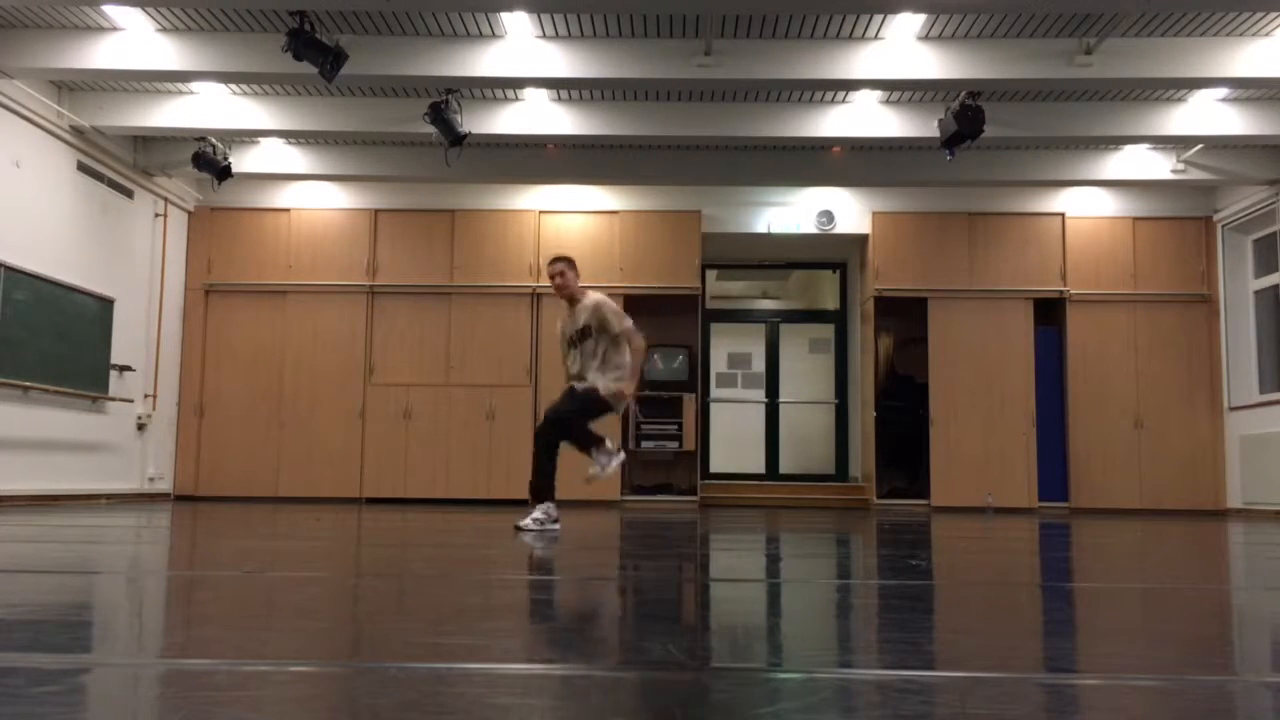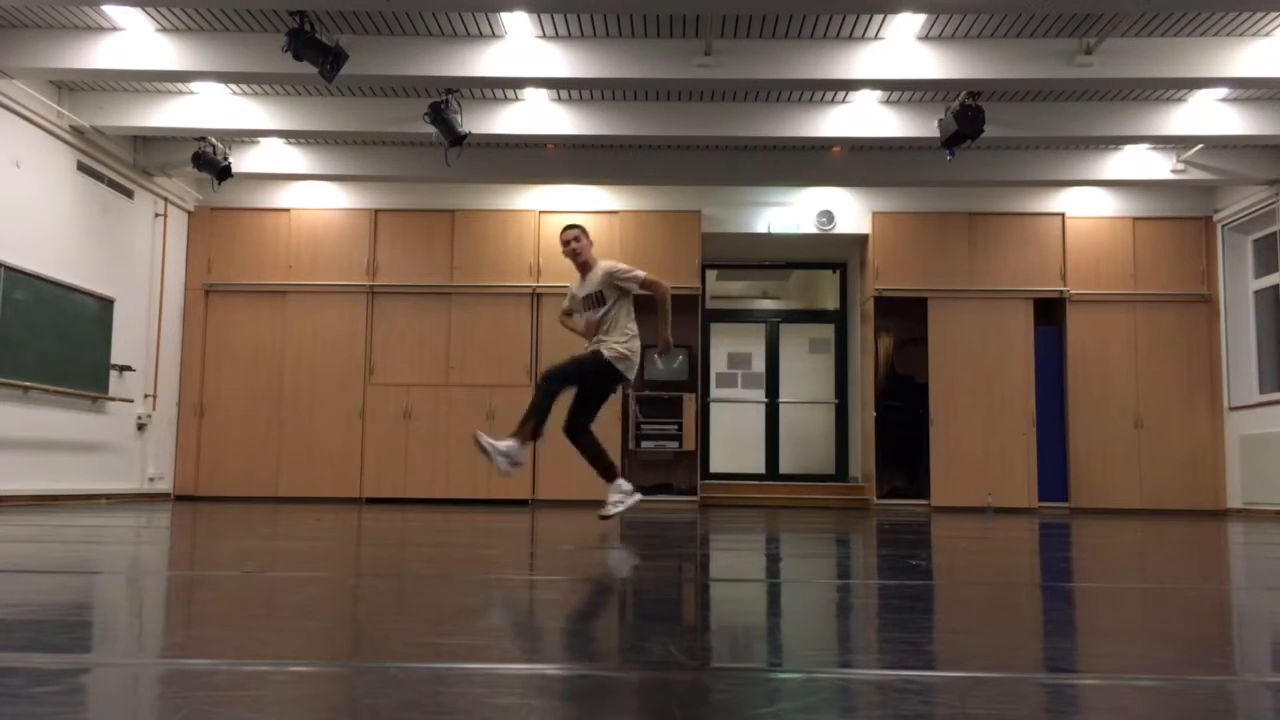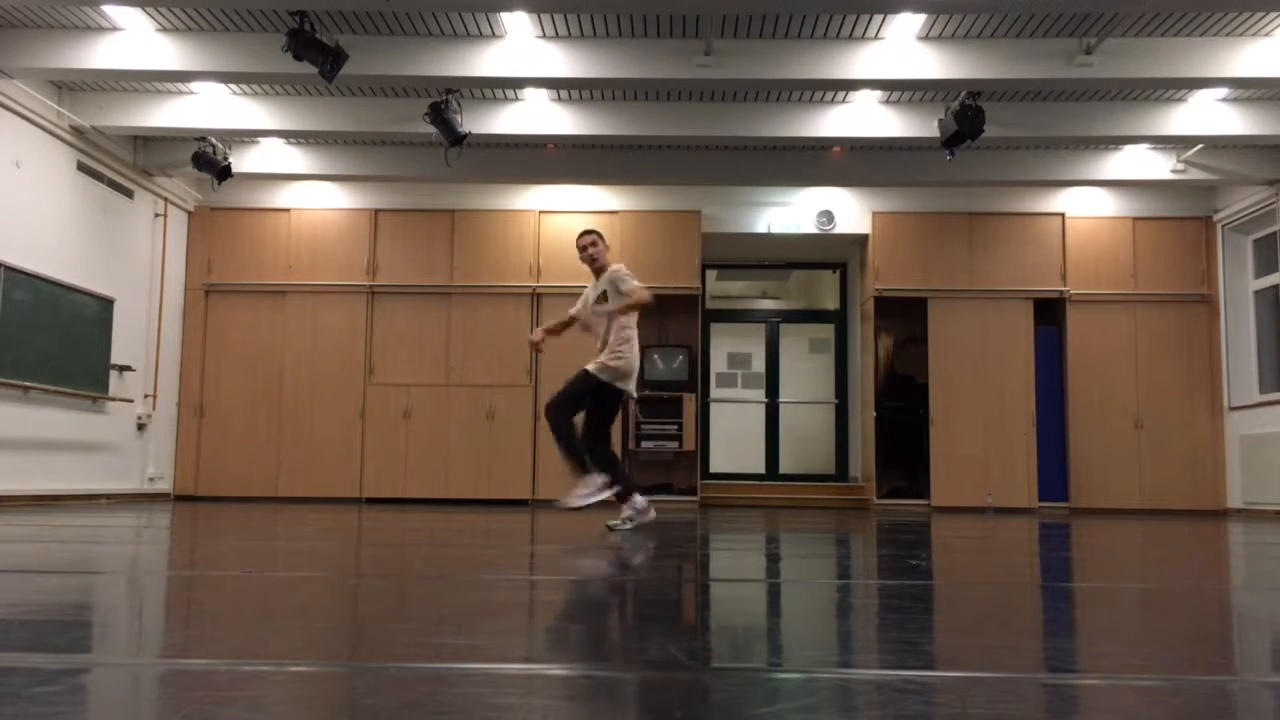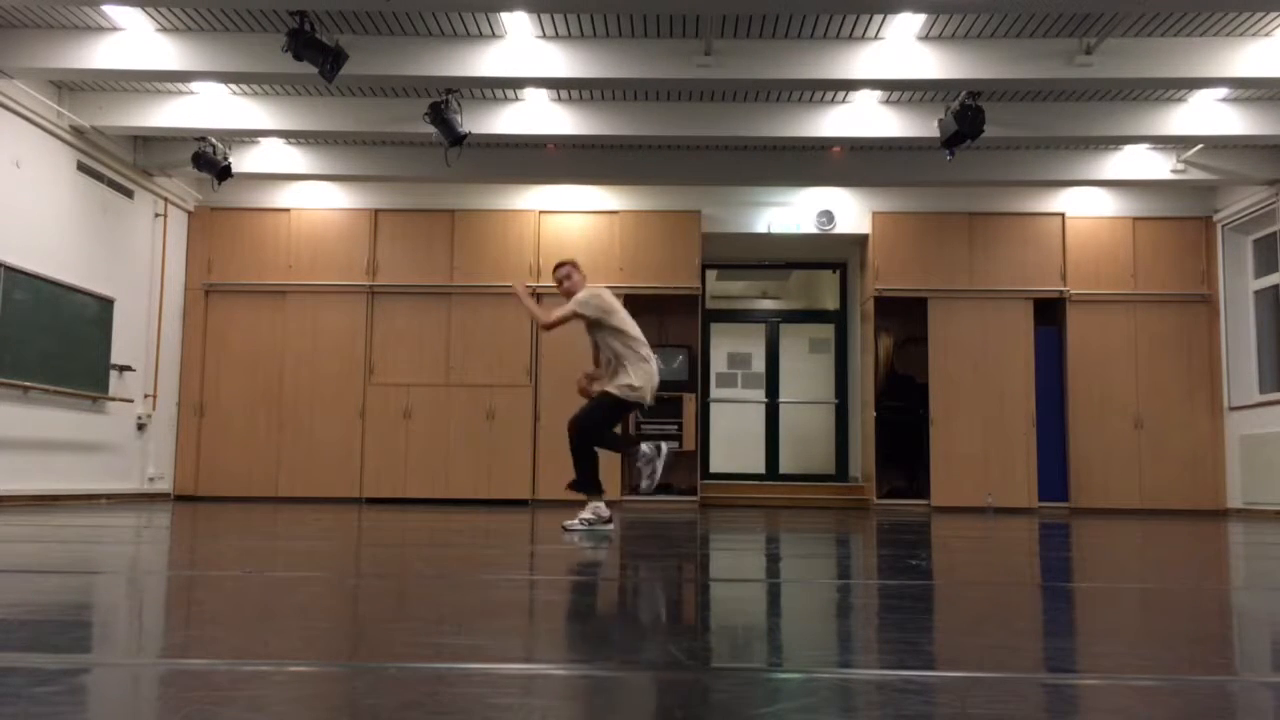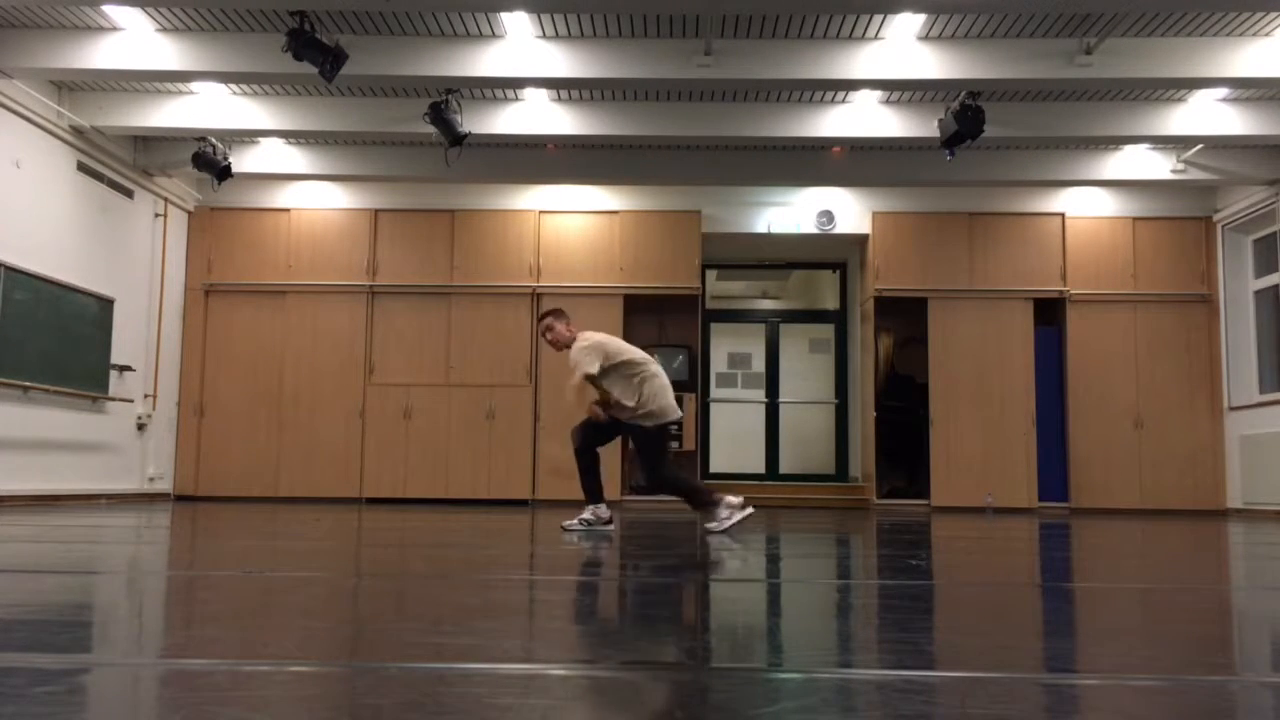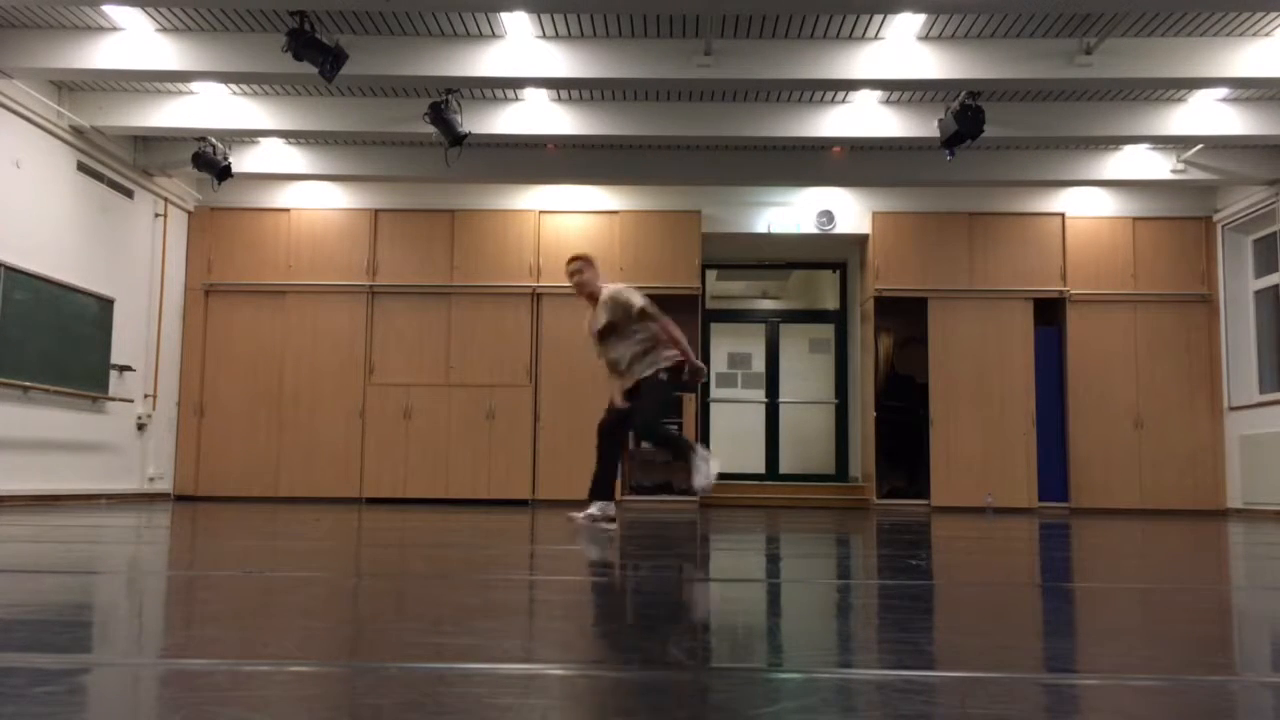
dt=0.2s
person 1, frame 1
left shoulder: (597, 304)
right shoulder: (565, 323)
left elbow: (636, 340)
right elbow: (569, 366)
left wrist: (629, 382)
left hip: (610, 385)
right hip: (583, 385)
left knee: (557, 417)
right knee: (545, 433)
left ankle: (603, 449)
right ankle: (545, 509)
person 1, frame 2
left shoulder: (611, 270)
right shoulder: (576, 288)
left elbow: (661, 288)
right elbow: (565, 316)
left wrist: (664, 330)
right wrist: (580, 329)
left hip: (619, 352)
right hip: (599, 355)
left knee: (550, 380)
right knee: (576, 428)
left ankle: (516, 447)
right ankle: (620, 489)
person 1, frame 3
left shoulder: (617, 273)
right shoulder: (590, 292)
left elbow: (643, 298)
right elbow: (566, 322)
left wrist: (599, 313)
right wrist: (541, 332)
left hip: (615, 365)
right hip: (608, 366)
left knee: (557, 409)
right knee: (594, 439)
left ankle: (590, 478)
right ankle: (634, 505)
person 1, frame 4
left shoulder: (590, 296)
right shoulder: (590, 308)
left elbow: (547, 323)
right elbow: (603, 363)
left wrist: (524, 296)
right wrist: (588, 378)
left hip: (634, 378)
right hip: (624, 379)
left knee: (581, 430)
right knee: (584, 430)
person 1, frame 5
left shoulder: (581, 347)
right shoulder: (591, 343)
right elbow: (608, 393)
right wrist: (595, 406)
left hip: (650, 401)
right hip: (632, 403)
left knee: (657, 474)
right knee: (584, 437)
left ankle: (724, 506)
right ankle: (597, 510)
person 1, frame 6
left shoulder: (616, 295)
right shoulder: (594, 321)
left elbow: (660, 321)
right elbow: (613, 365)
left wrist: (690, 359)
right wrist: (616, 392)
left hip: (662, 363)
right hip: (635, 374)
left knee: (645, 424)
right knee: (608, 430)
left ankle: (696, 456)
right ankle: (602, 504)
